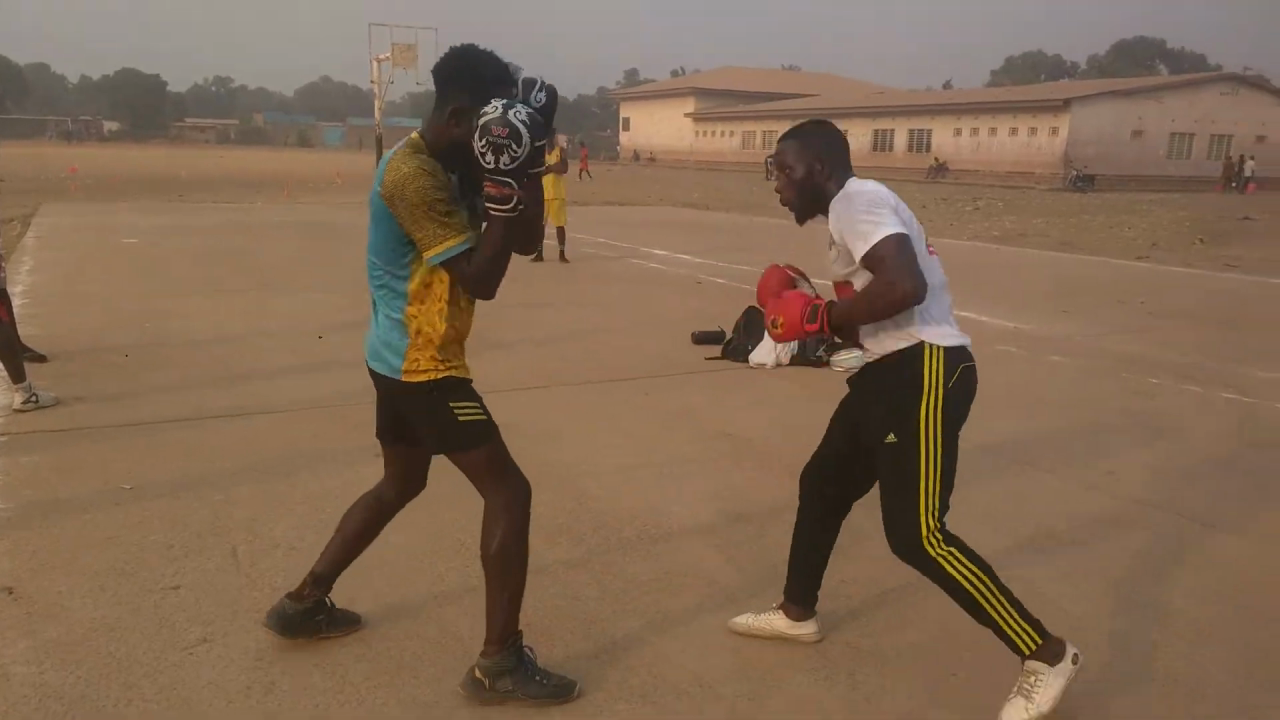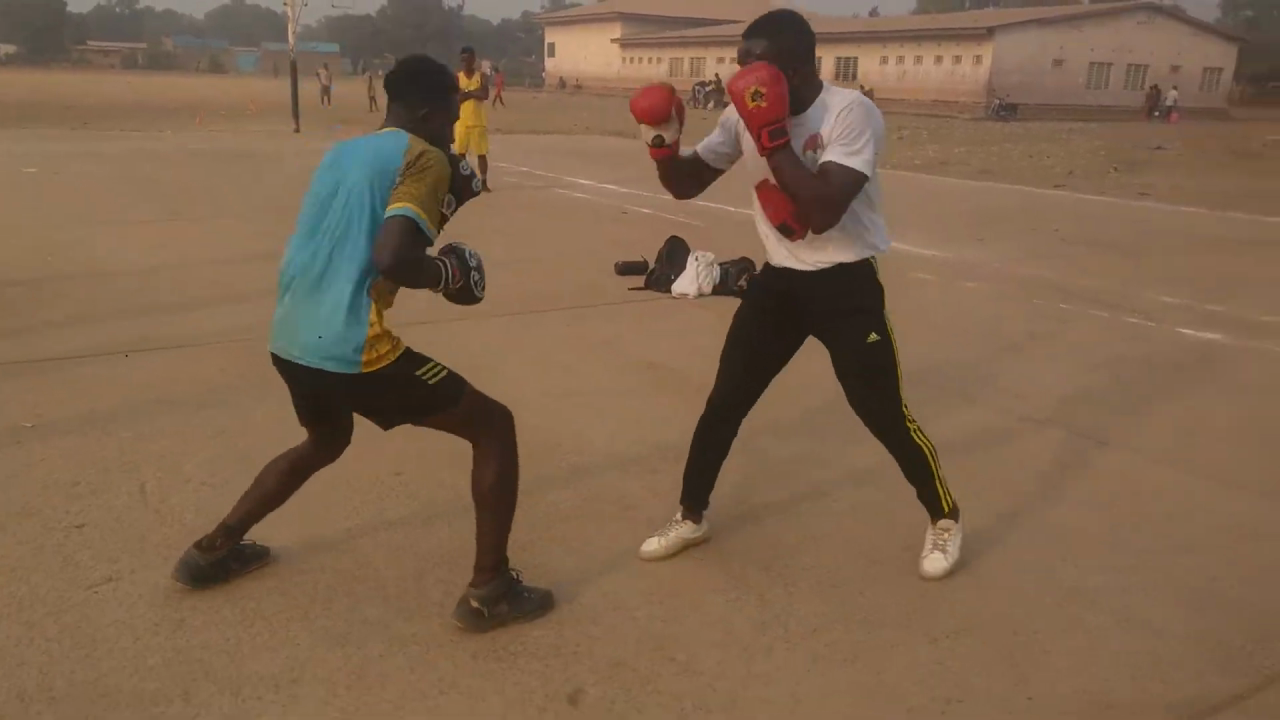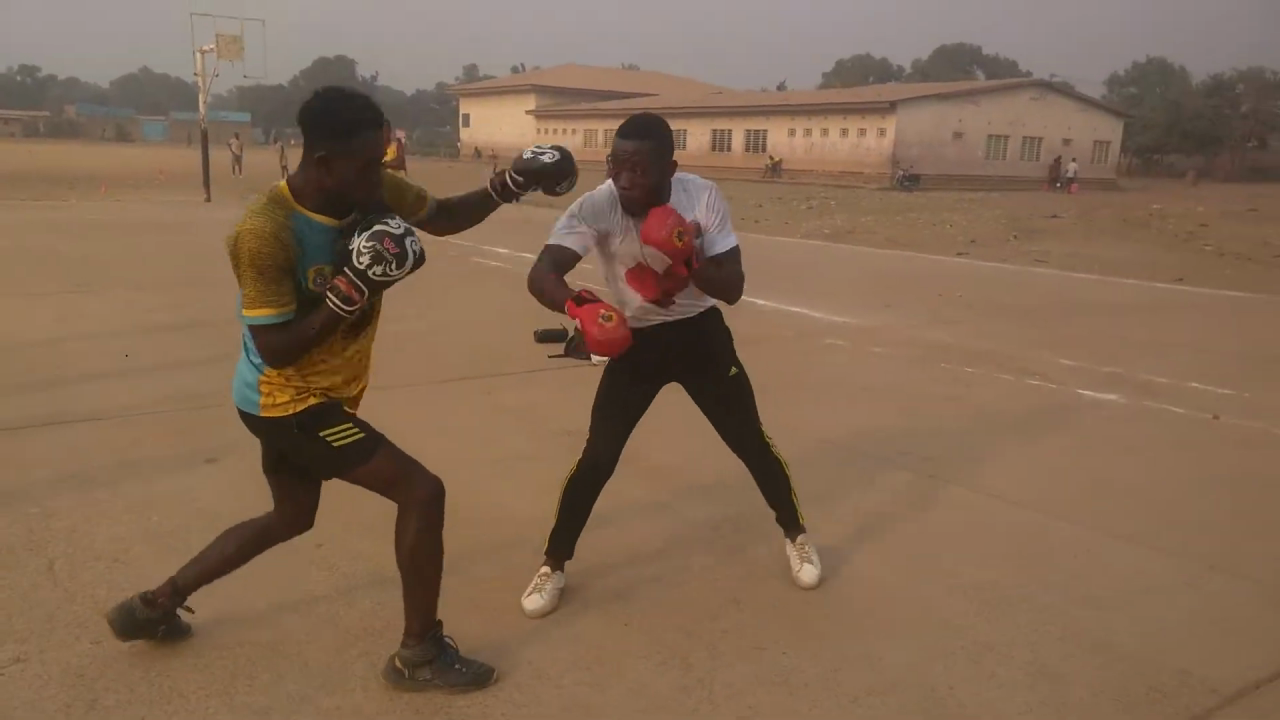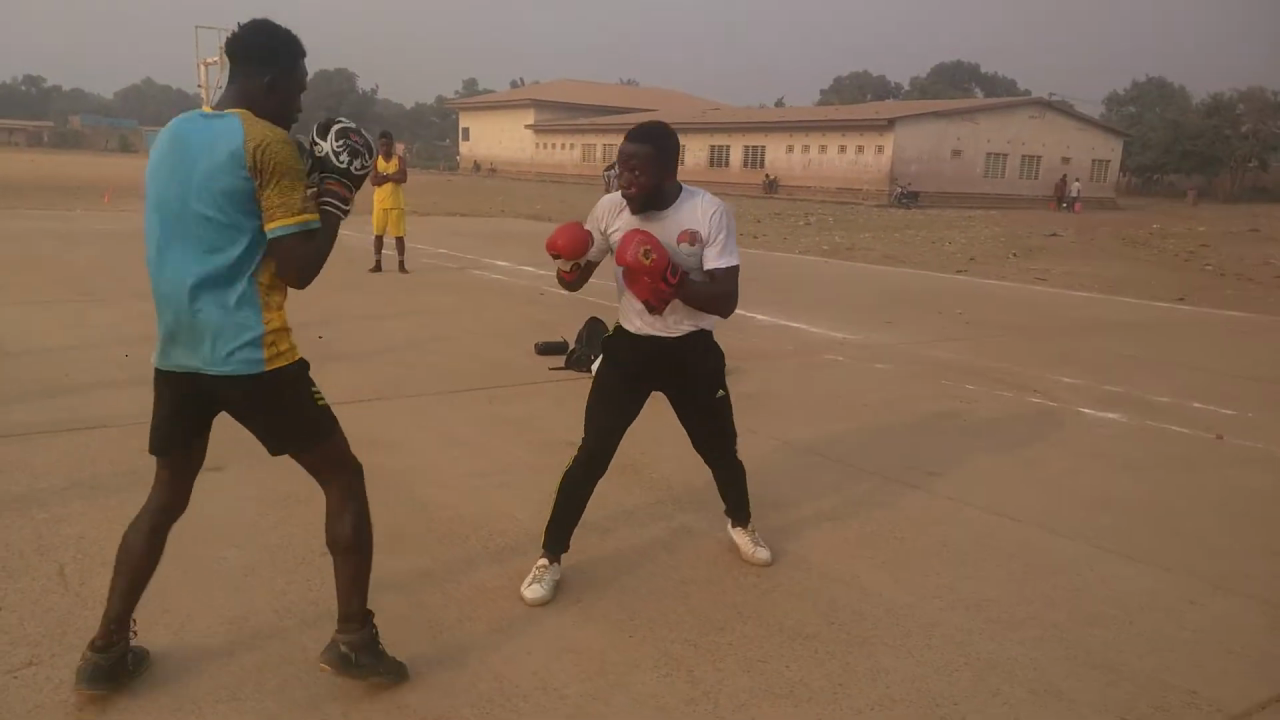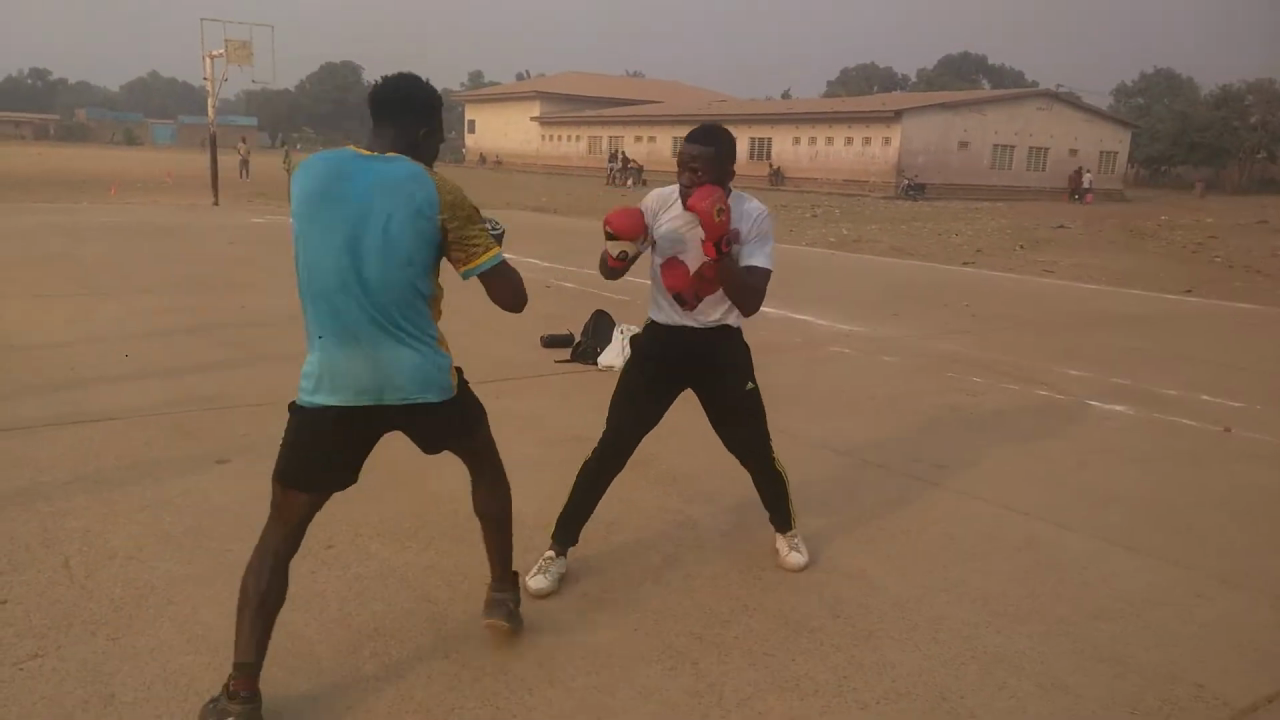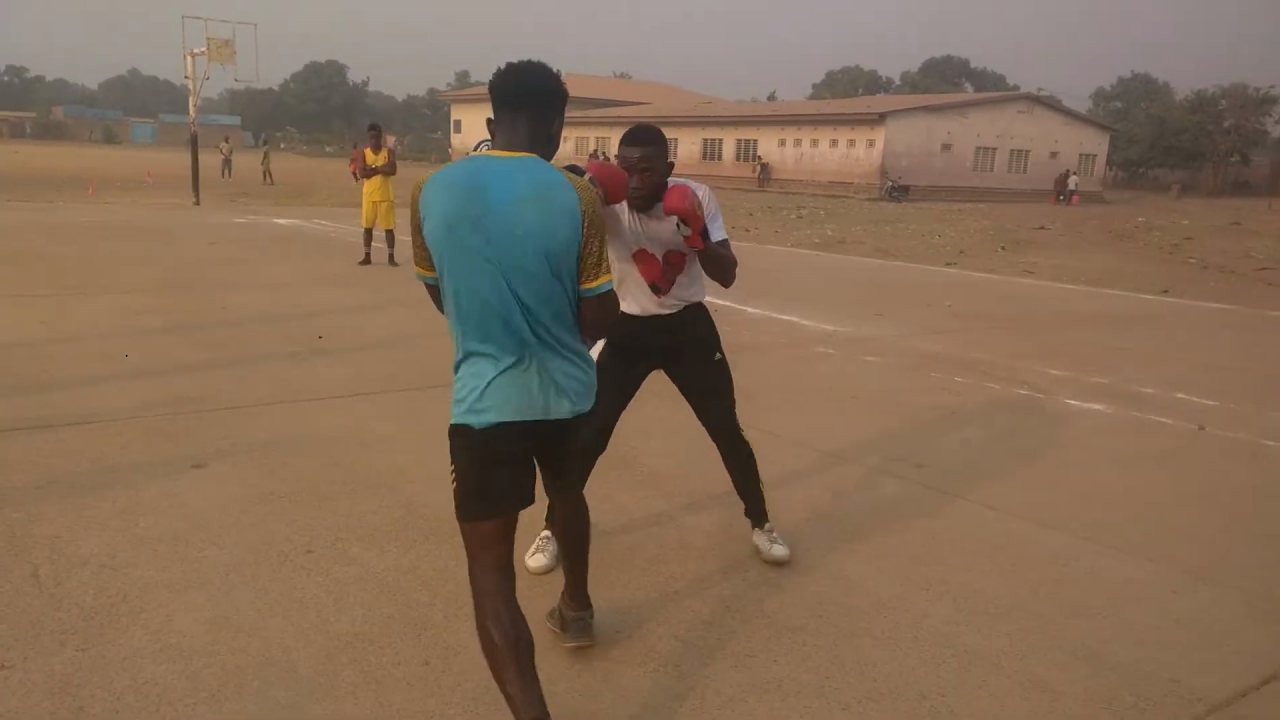
dt=0.5s
person 1, frame 1
left shoulder: (451, 163)
right shoulder: (414, 175)
left elbow: (522, 239)
right elbow: (481, 280)
left wrist: (521, 162)
right wrist: (504, 188)
left hip: (394, 357)
right hip: (421, 366)
left knee: (401, 483)
right knee: (508, 490)
left ankle: (303, 604)
right ankle: (500, 661)
person 1, frame 2
left shoulder: (344, 152)
right shoulder: (425, 159)
right elbow: (393, 259)
left wrist: (440, 204)
right wrist: (447, 273)
left hip: (291, 343)
right hip: (352, 352)
left knee: (326, 444)
right knee: (494, 426)
left ankle: (214, 548)
right ankle: (489, 589)
person 1, frame 3
left shoulder: (360, 197)
right shoulder: (264, 229)
left elbow: (442, 216)
right elbow: (277, 347)
left wrist: (511, 182)
right wrist: (355, 286)
left hip: (301, 396)
right hip: (284, 400)
left knee: (289, 517)
right knee: (421, 491)
left ankle: (152, 607)
right ankle: (419, 652)
person 1, frame 4
left shoulder: (173, 134)
right shoulder: (272, 143)
right elbow: (298, 269)
right wrist: (337, 192)
left hip: (177, 354)
right hip: (252, 354)
left knee: (167, 498)
right knee: (343, 479)
left ankle: (108, 648)
right ankle: (355, 637)
person 1, frame 5
left shoulder: (308, 173)
right shoulder: (441, 195)
right elbow: (512, 297)
right wrist: (482, 248)
left hip: (331, 388)
right hip: (423, 383)
left knee: (278, 538)
right knee: (485, 461)
right ankle: (504, 594)
person 1, frame 6
left shoulder: (431, 191)
right shoulder: (575, 197)
right elbow: (601, 319)
left hip: (485, 403)
right hip: (566, 392)
left knee: (489, 573)
right knee: (564, 487)
right ankle: (576, 607)
person 2, frame 1
left shoulder: (856, 199)
right shoulder: (850, 212)
left elbow: (905, 285)
left wrist: (822, 313)
right wrist: (817, 314)
left hip: (922, 374)
right hip: (886, 374)
left knee: (916, 536)
right knee: (820, 484)
left ankle: (1046, 657)
right ankle: (796, 614)
person 2, frame 2
left shoulder: (852, 112)
right shoulder: (744, 115)
left elbow: (822, 213)
right elbow: (685, 184)
left wrist: (771, 138)
right wrist: (662, 142)
left hip: (846, 287)
right hip: (777, 283)
left knee: (887, 417)
right knee: (724, 405)
left ankle: (945, 520)
right ankle: (690, 518)
person 2, frame 3
left shoulder: (699, 199)
right shoulder: (595, 206)
left elbow: (731, 288)
right elbow: (541, 275)
left wrist: (687, 256)
right wrist: (579, 305)
left hip: (702, 336)
right hip: (636, 341)
left knee: (751, 441)
right knee: (599, 454)
left ankle: (794, 533)
right ankle: (553, 565)
person 2, frame 4
left shoulder: (710, 212)
right shoulder: (610, 208)
left elbow: (725, 302)
right elbow: (577, 280)
left wrist: (670, 274)
right wrist: (569, 267)
left hip: (692, 350)
right hip: (630, 346)
left knee: (719, 450)
right knee: (592, 452)
left ankle: (740, 523)
right ankle: (550, 557)
person 2, frame 5
left shoulder: (753, 217)
right shoulder: (658, 203)
left elbow: (750, 303)
right elbow: (612, 272)
right wrist: (616, 252)
left hip: (721, 347)
right hip: (660, 342)
left knee: (756, 450)
right knee: (612, 447)
left ankle: (786, 531)
right ankle: (558, 548)
person 2, frame 6
left shoulder: (697, 197)
right shoulder: (610, 202)
left elbow: (726, 275)
left wrist: (695, 230)
left hip: (689, 326)
right hip: (630, 328)
left knee: (726, 428)
right knee: (591, 430)
left ankle: (761, 524)
right ankle: (553, 529)
